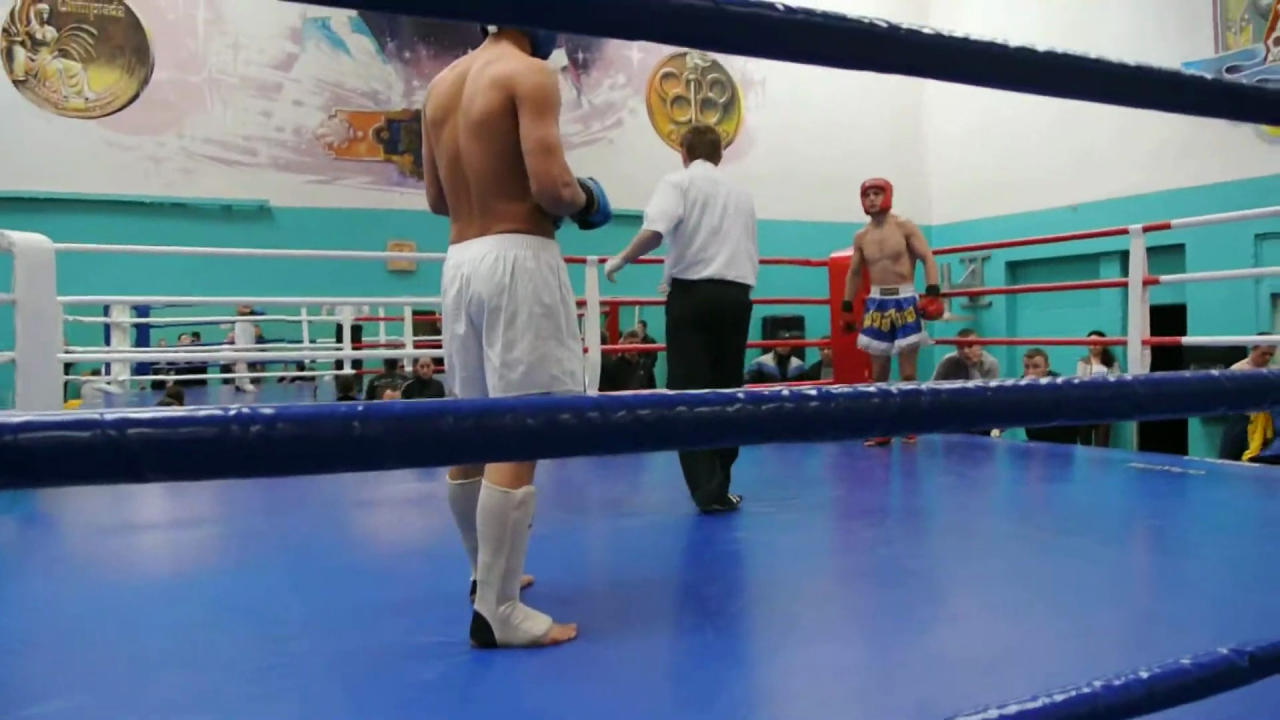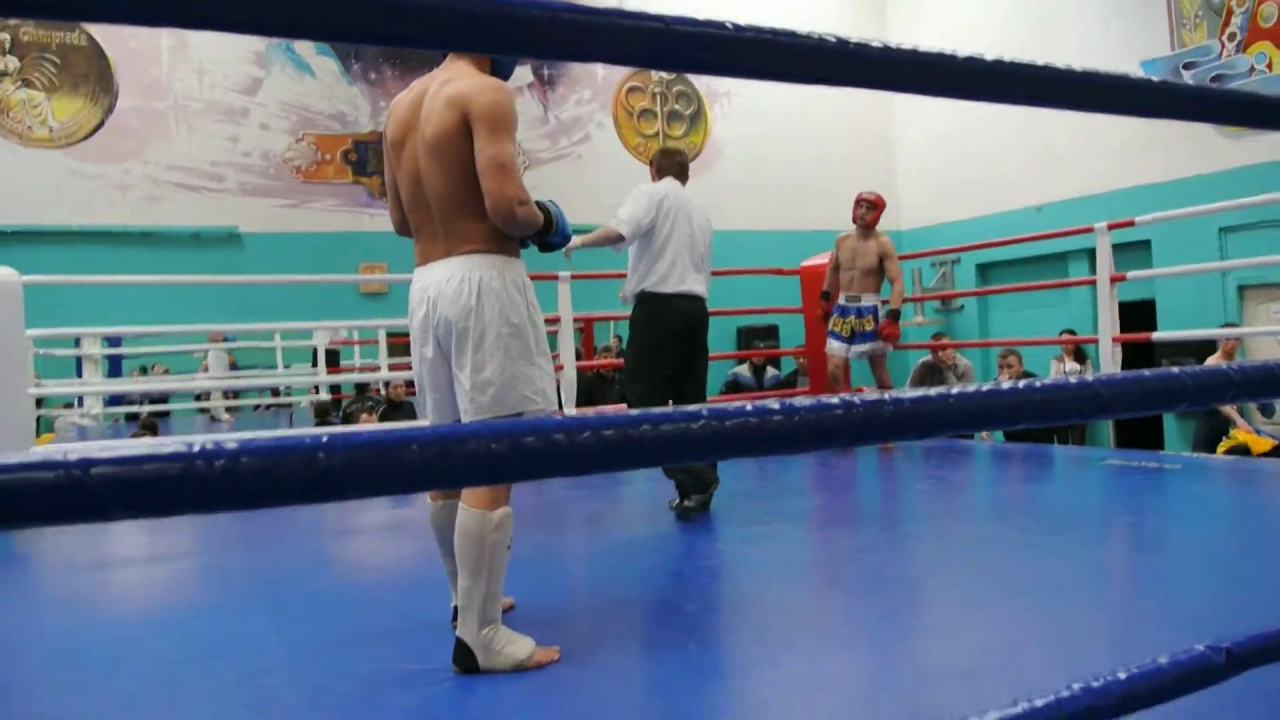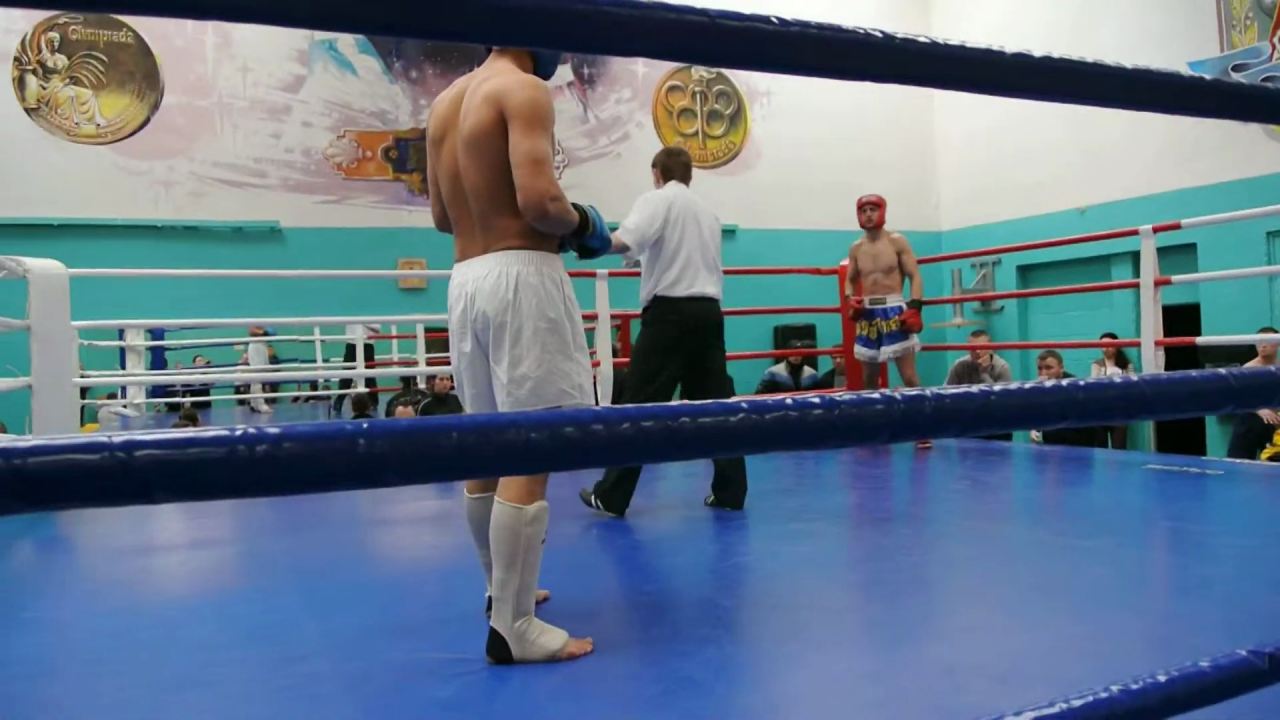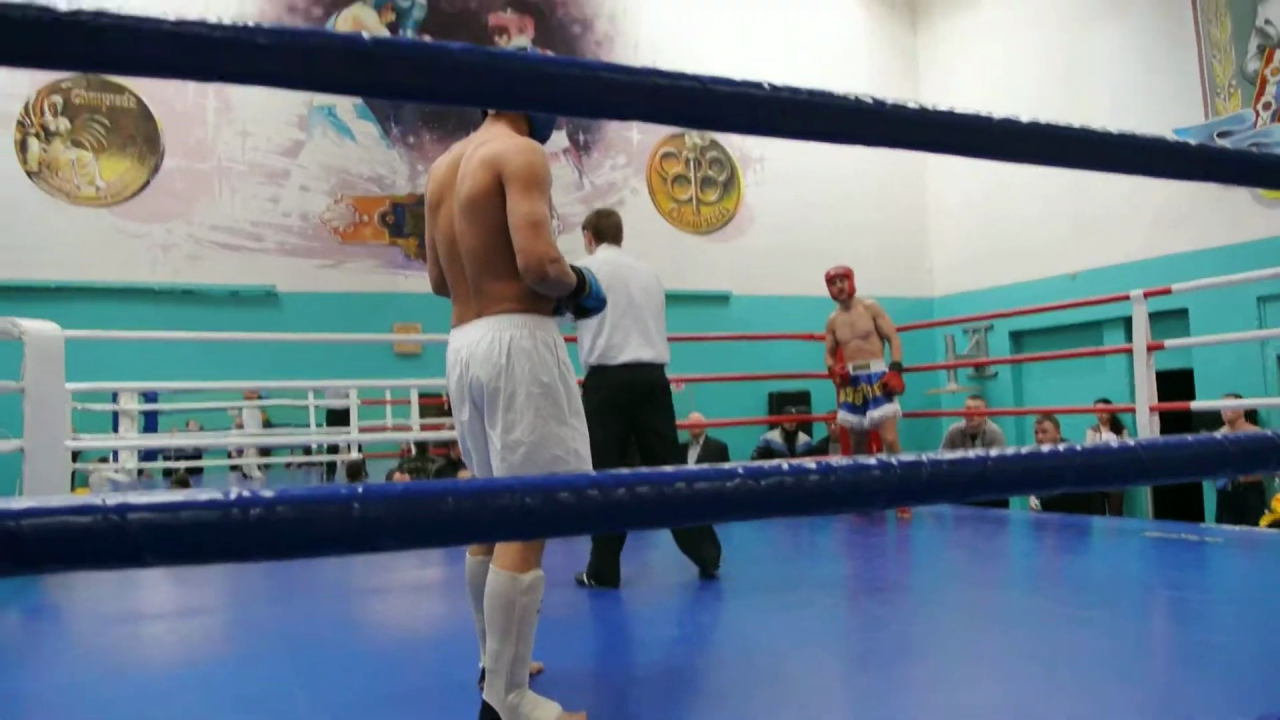
dt=0.4s
person 1, frame 1
left shoulder: (441, 85)
right shoulder: (529, 74)
right elbow: (550, 184)
right wrist: (586, 200)
left hip: (462, 261)
right hip: (518, 259)
left ankle: (486, 574)
right ankle: (497, 612)
person 1, frame 2
left shoulder: (403, 104)
right shoulder: (486, 91)
right elbow: (506, 205)
right wrist: (549, 223)
left hip: (428, 284)
right hip: (484, 281)
left ankle: (470, 599)
right ankle: (479, 636)
person 1, frame 3
left shoulder: (445, 102)
right shoulder: (524, 90)
right elbow: (539, 199)
right wrist: (583, 223)
left hip: (467, 279)
right hip: (521, 276)
left ankle: (503, 591)
right ankle: (512, 628)
person 1, frame 4
left shoulder: (444, 166)
right shoulder: (521, 153)
right elbow: (539, 263)
right wrist: (578, 285)
left hip: (464, 344)
right hip: (518, 341)
left ankle: (496, 662)
person 2, frame 1
left shoulder: (678, 181)
right shoulder: (741, 192)
left elbow: (655, 231)
left wrist: (619, 261)
left hip: (692, 294)
right hip: (735, 296)
left knee: (690, 392)
right knee: (726, 390)
left ankle: (709, 489)
right ankle: (717, 484)
person 2, frame 2
left shoulder: (651, 193)
right shoulder: (701, 212)
left elbow: (620, 231)
left wrist: (580, 240)
left hip: (658, 307)
right hip: (695, 308)
left knee: (647, 399)
right knee: (691, 400)
left ankle: (695, 480)
right ankle: (695, 489)
person 2, frame 3
left shoulder: (658, 199)
right shoulder: (707, 211)
left elbow: (628, 240)
left hip: (669, 311)
right hip: (708, 310)
left knee: (643, 402)
right knee: (715, 402)
left ankle: (611, 494)
right ankle: (730, 490)
person 2, frame 4
left shoulder: (586, 269)
right shoulder: (648, 273)
left hip: (608, 378)
right hip: (651, 376)
left knee: (605, 475)
right knee: (670, 467)
left ankle: (603, 570)
right ankle: (706, 554)
person 3, frame 1
left shoulder: (904, 226)
right shoulder: (861, 237)
left elbow: (928, 259)
right elbow: (853, 274)
left wrist: (932, 294)
right wrist: (847, 309)
left hip: (905, 301)
right hip: (876, 303)
left knee: (908, 372)
right knee: (879, 371)
person 3, frame 2
left shoulder: (883, 244)
right shoulder: (842, 240)
left elbow: (897, 283)
left wrist: (893, 317)
right wrist: (825, 298)
left hip: (868, 312)
right hip: (842, 310)
left knee: (880, 376)
right knee: (834, 370)
person 3, frame 3
left shoulder: (896, 241)
right shoulder: (856, 248)
left elbow: (915, 276)
right elbow: (850, 280)
left wrist: (915, 308)
right wrist: (850, 298)
left hip: (894, 311)
right hip: (868, 314)
left knee: (909, 376)
right knee: (869, 378)
person 3, frame 4
left shoulder: (872, 308)
right shoulder: (833, 321)
left elbow: (893, 340)
right elbow: (829, 353)
left wrist: (896, 371)
right wrist: (833, 369)
left hip: (877, 377)
right hip: (851, 382)
left knee: (889, 439)
